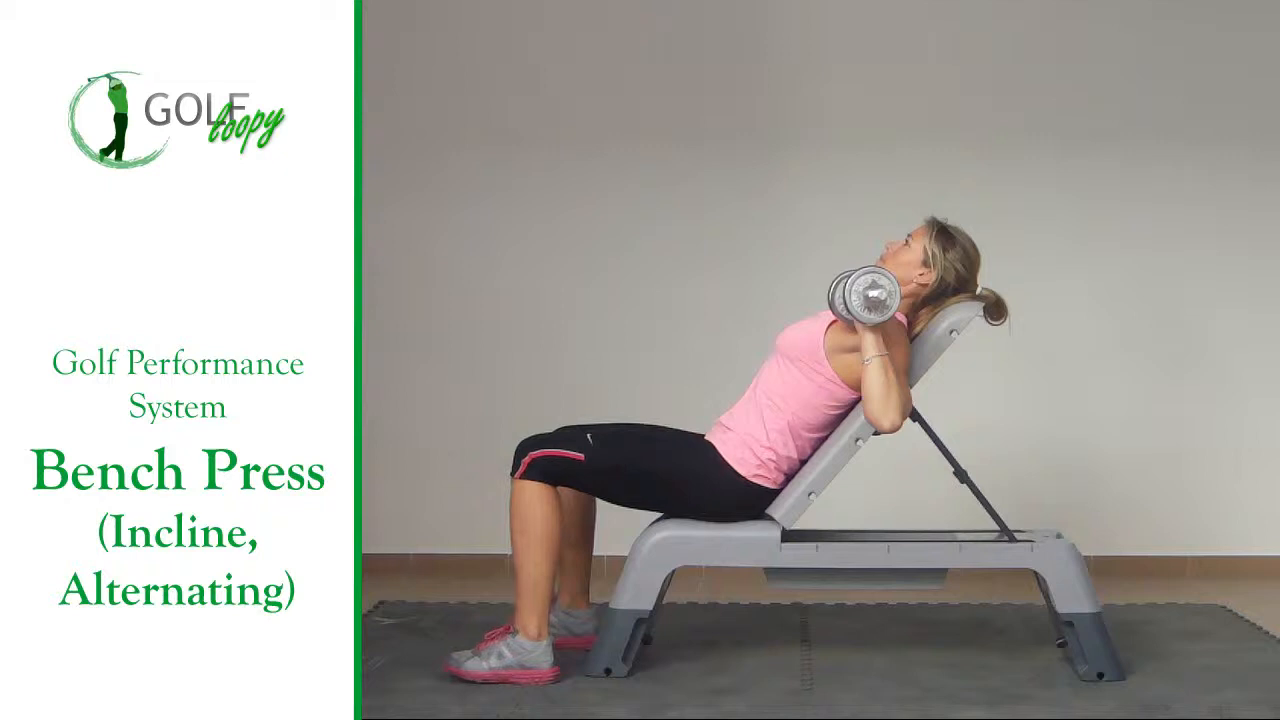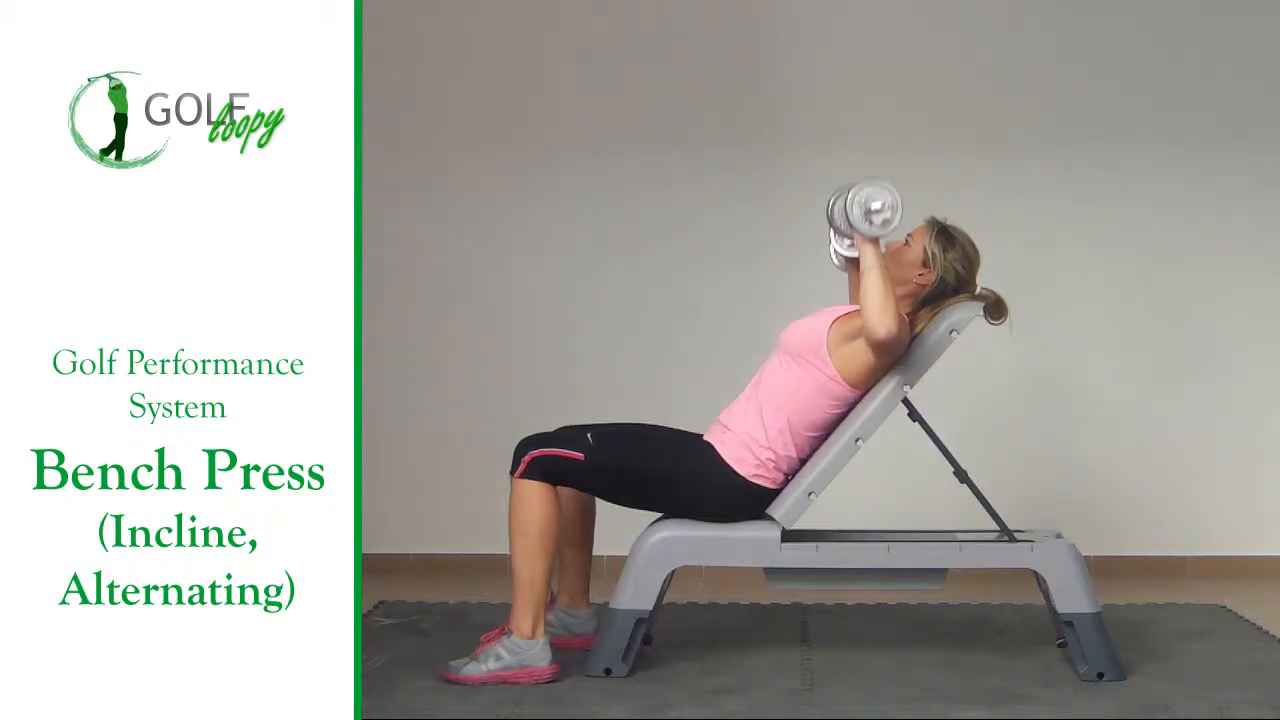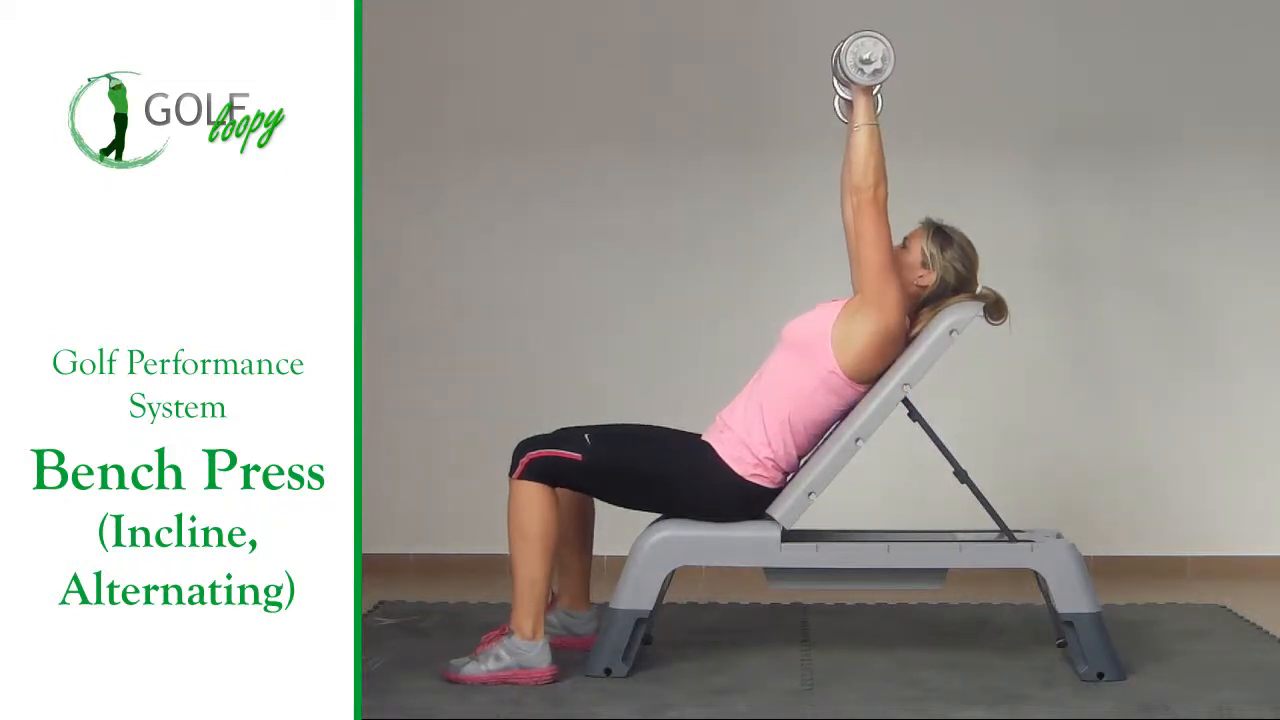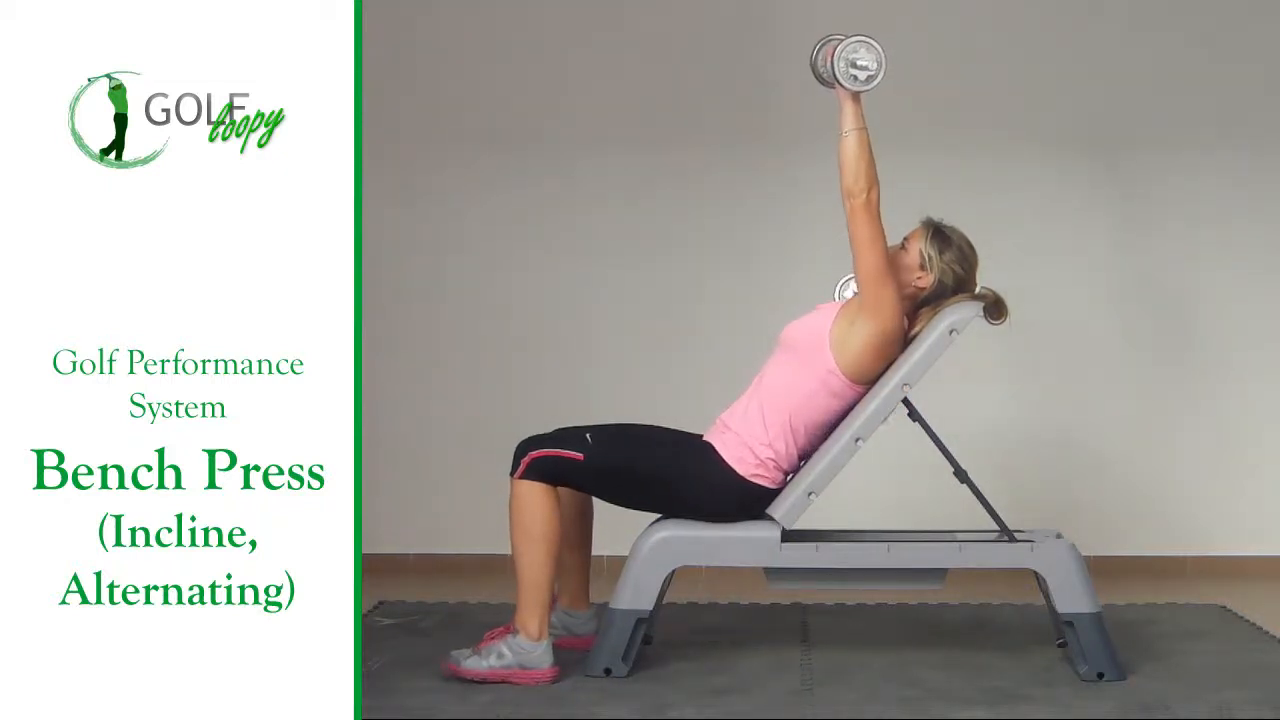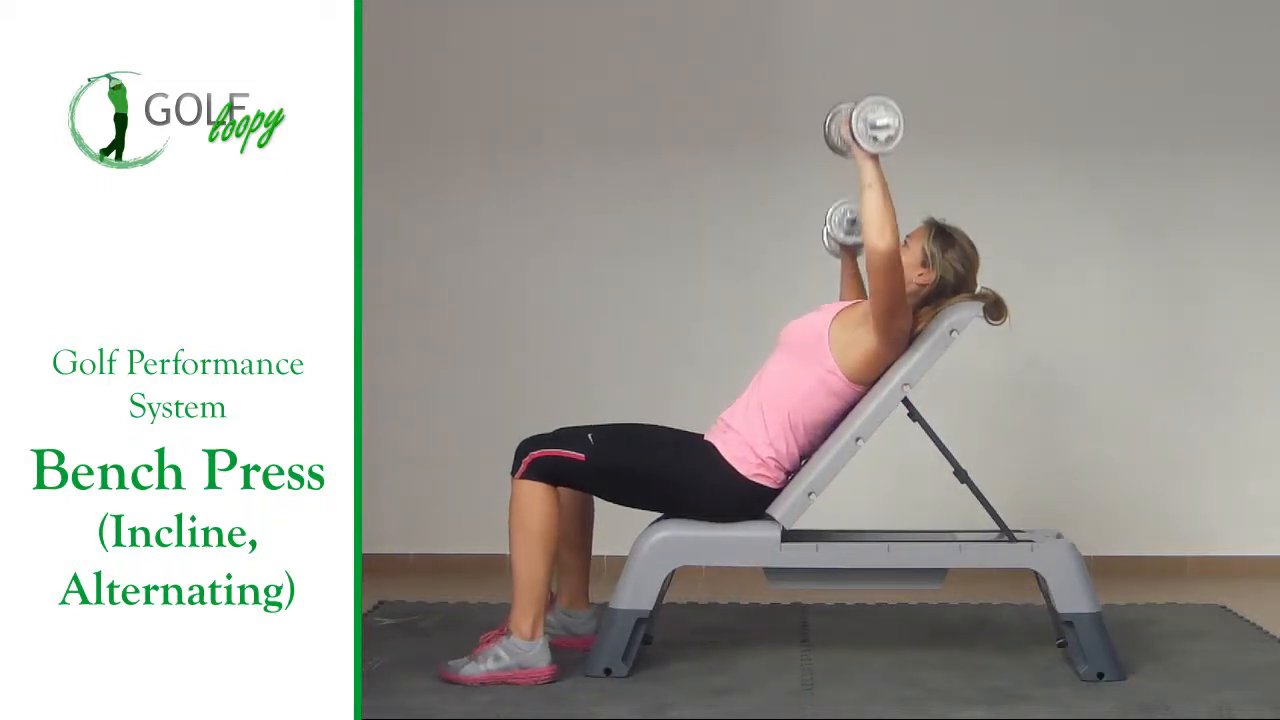
dt=1s
person 1, frame 1
left shoulder: (888, 336)
right shoulder: (878, 325)
left elbow: (886, 417)
left wrist: (869, 333)
right wrist: (868, 321)
left hip: (730, 475)
right hip: (730, 460)
left knee: (537, 458)
right knee: (565, 454)
left ankle: (528, 643)
right ankle: (571, 612)
person 1, frame 2
left shoulder: (891, 330)
right shoulder: (875, 319)
left elbow: (880, 325)
left wrist: (870, 247)
right wrist: (859, 260)
left hip: (730, 476)
right hip: (730, 461)
left knee: (537, 458)
right knee: (563, 455)
left ankle: (526, 644)
right ankle: (571, 611)
person 1, frame 3
left shoulder: (883, 317)
right shoulder: (873, 315)
left elbow: (867, 197)
right elbow: (855, 206)
left wrist: (864, 100)
right wrist: (857, 109)
left hip: (729, 478)
right hip: (728, 462)
left knee: (536, 459)
right knee: (563, 453)
left ankle: (526, 644)
right ankle: (573, 613)
person 1, frame 4
left shoulder: (882, 320)
right shoulder: (876, 326)
left elbow: (860, 198)
left wrist: (849, 100)
left hip: (730, 476)
right hip: (730, 461)
left knee: (537, 458)
right knee: (563, 452)
left ankle: (529, 644)
right ankle: (574, 613)
person 1, frame 5
left shoulder: (891, 327)
right shoulder: (874, 324)
left elbow: (879, 246)
left wrist: (868, 161)
right wrist: (848, 255)
left hip: (732, 475)
right hip: (731, 462)
left knee: (538, 457)
right knee: (562, 453)
left ankle: (525, 643)
right ankle: (571, 613)
